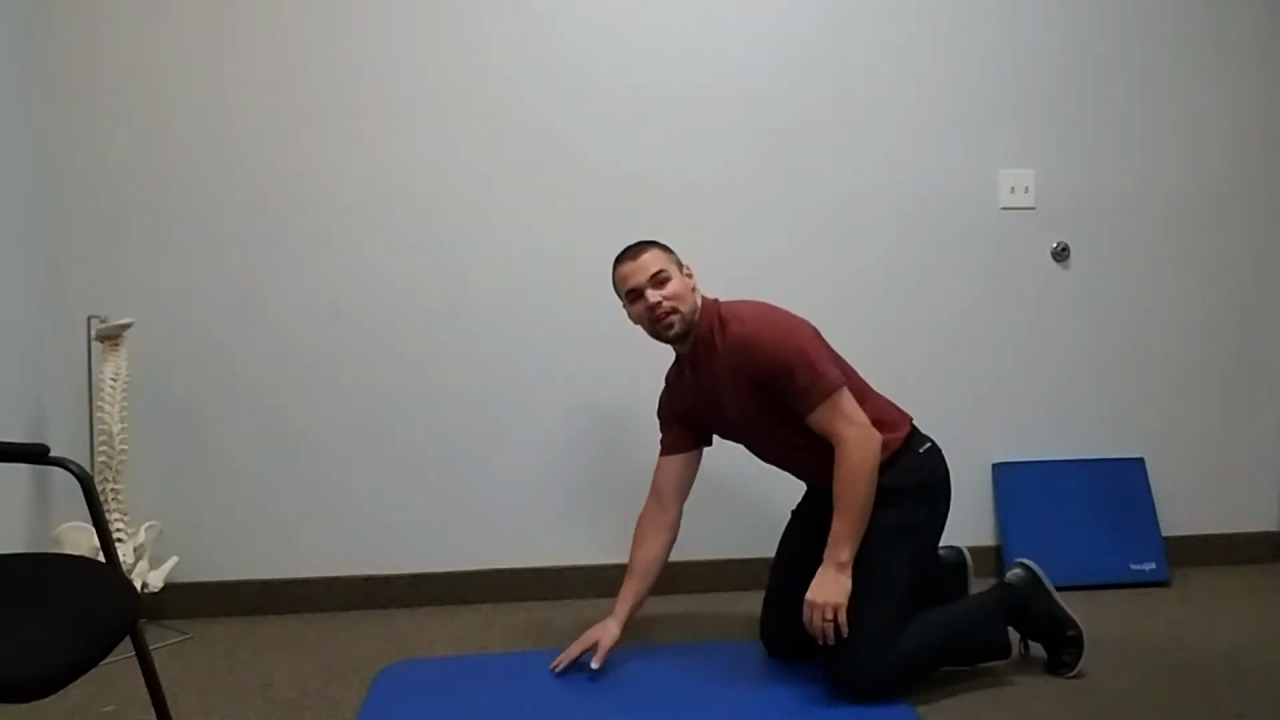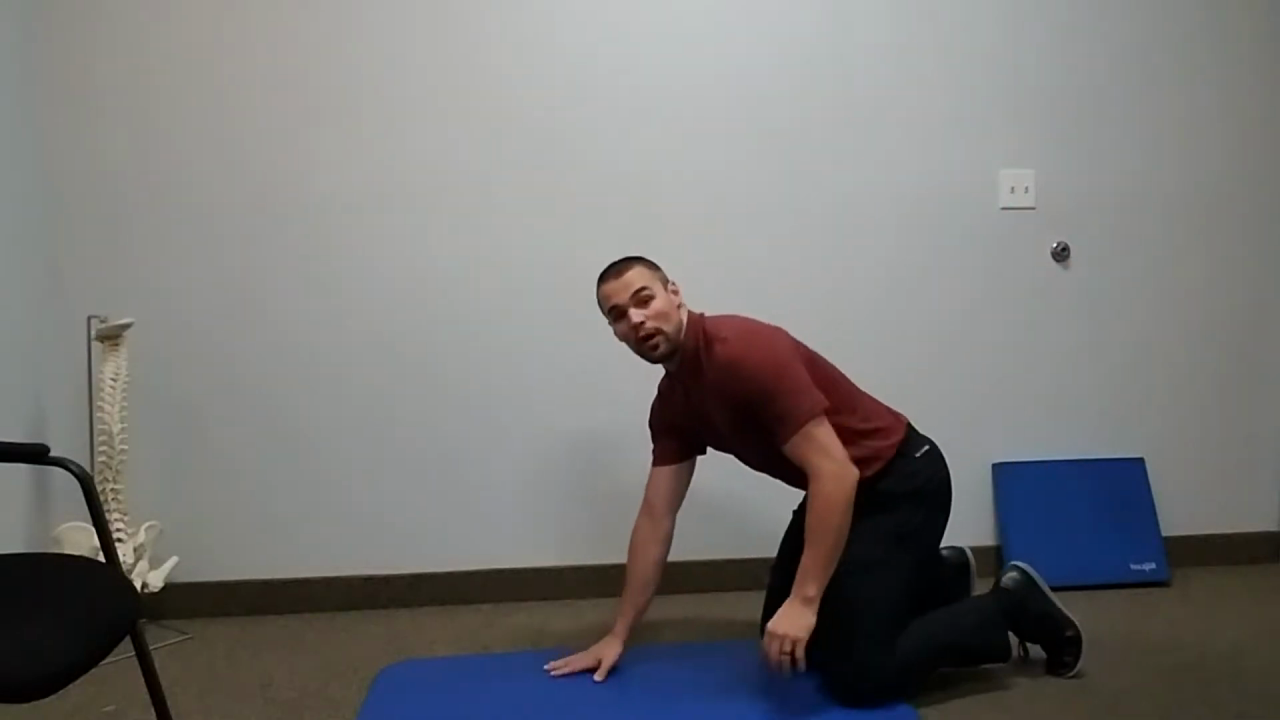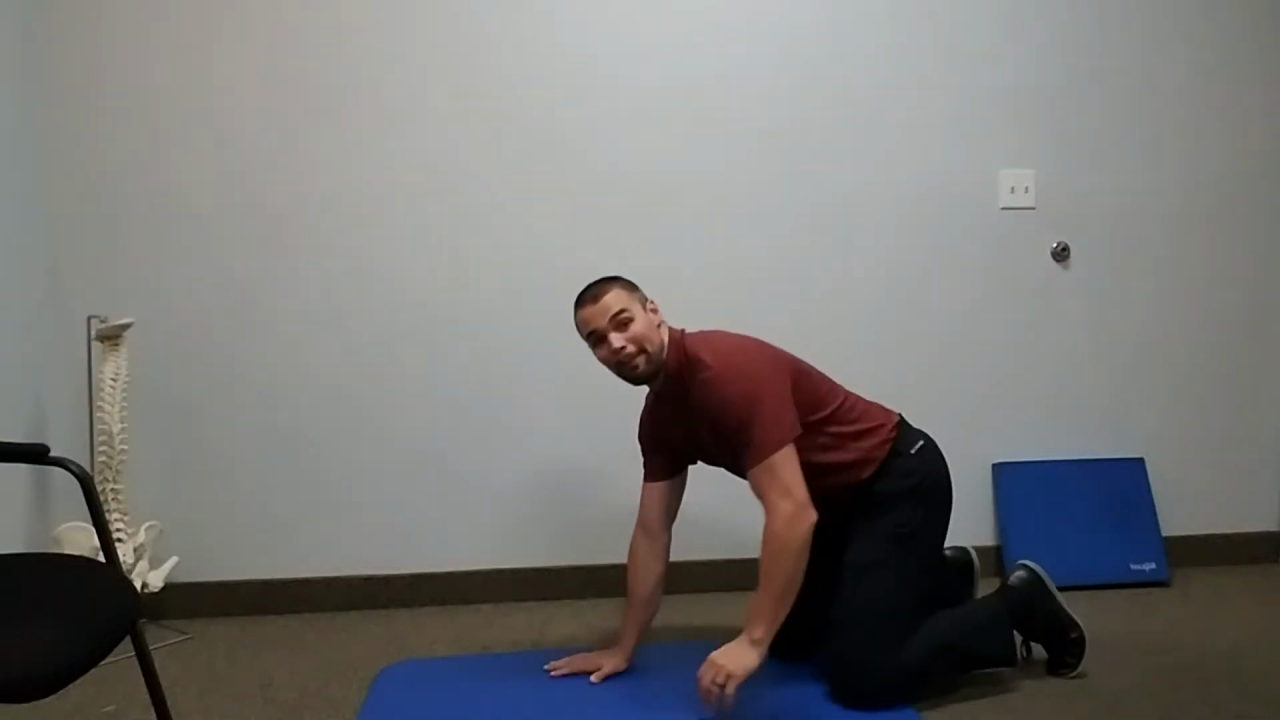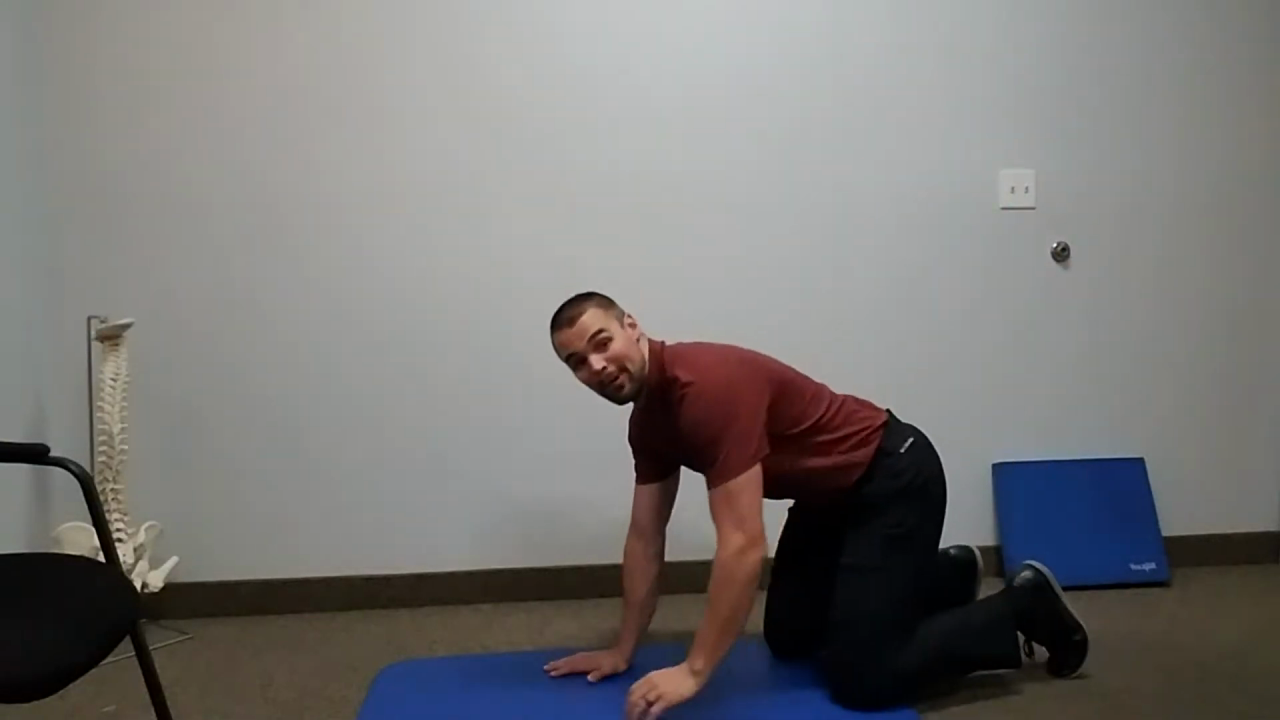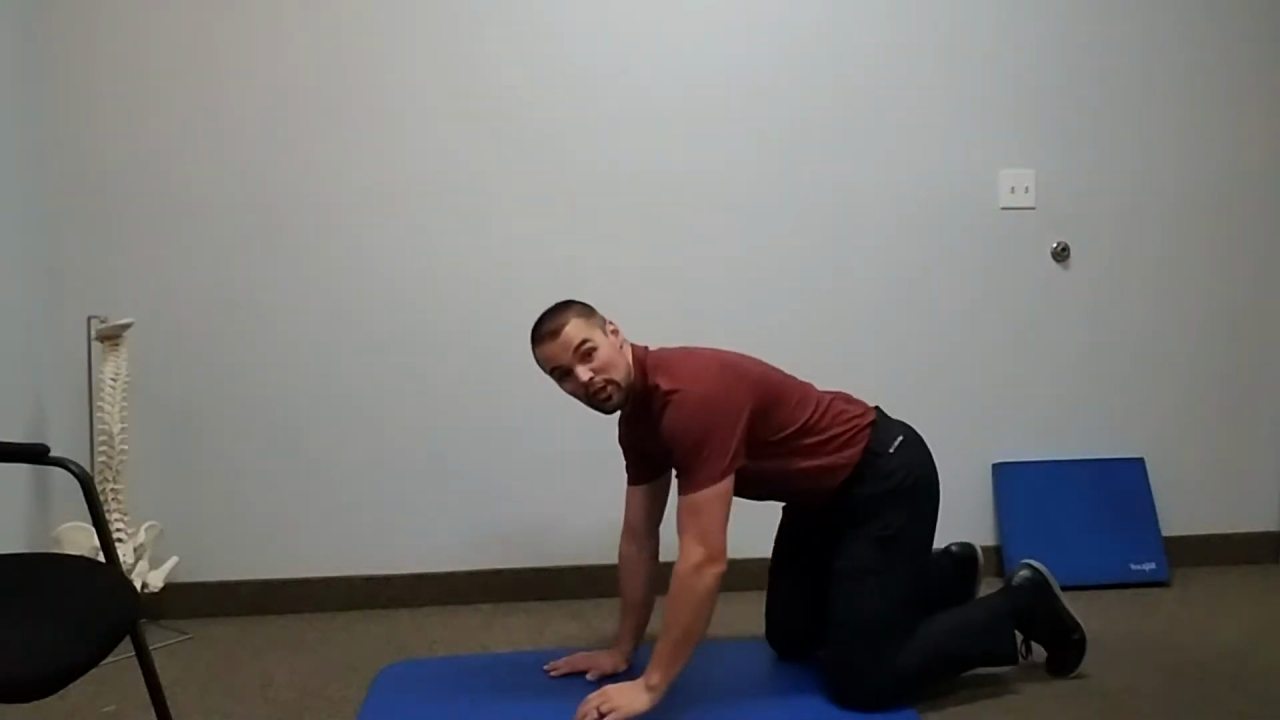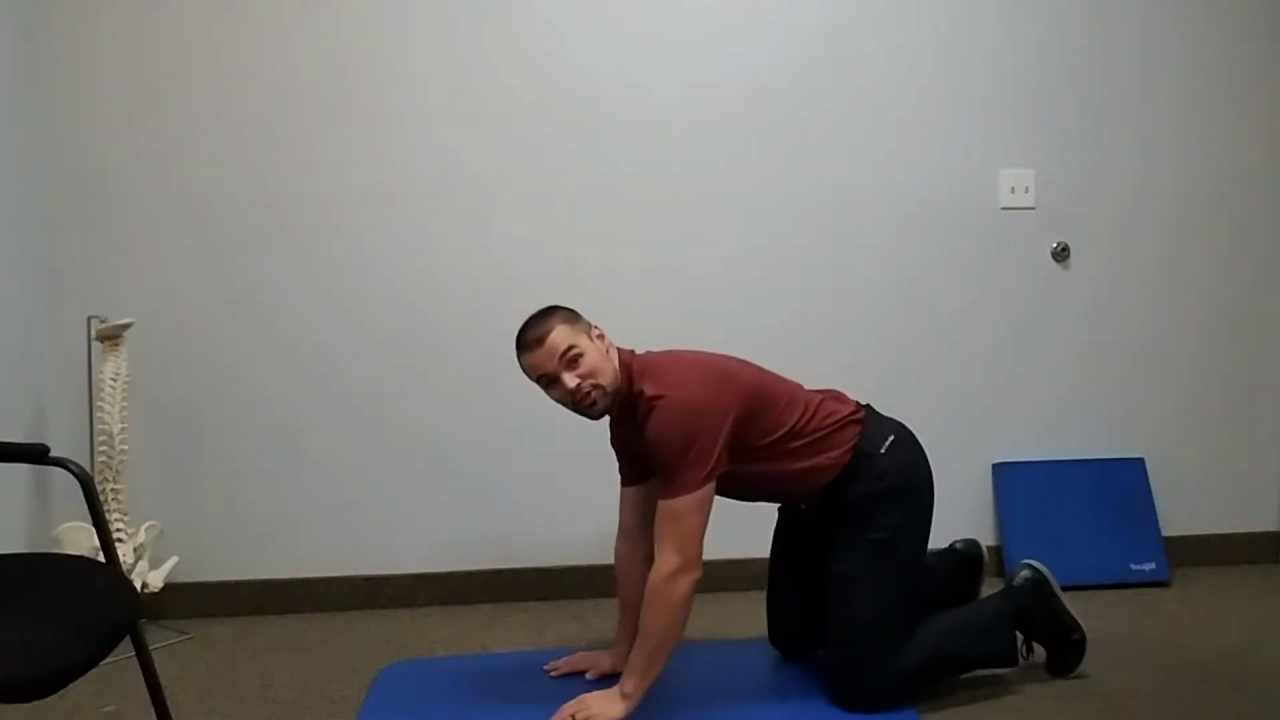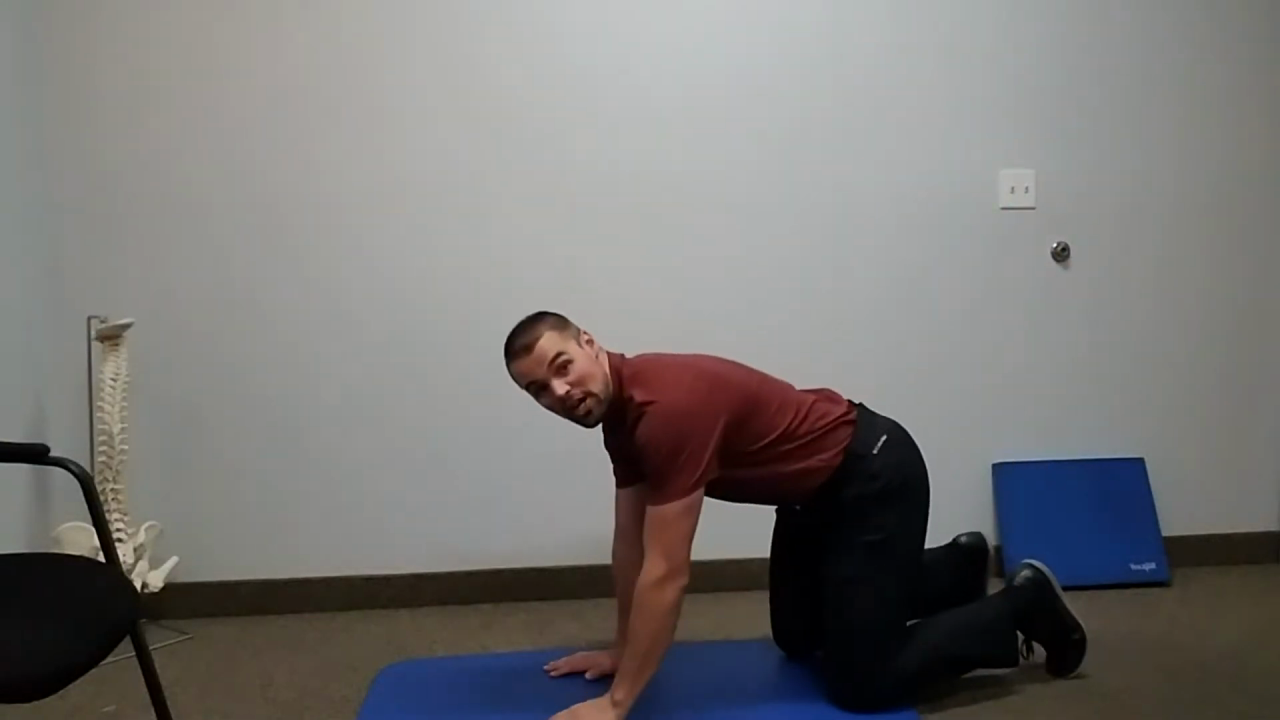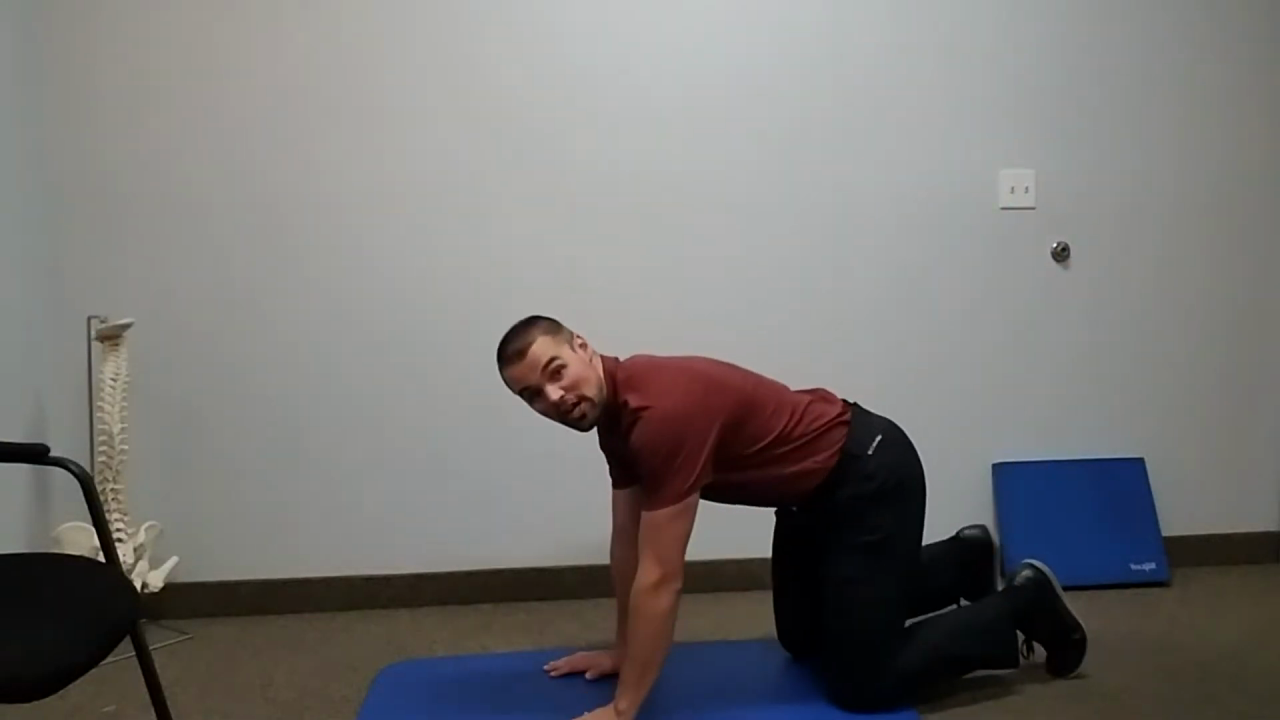
dt=0.1s
person 1, frame 1
left shoulder: (761, 335)
right shoulder: (681, 391)
left elbow: (859, 441)
right elbow: (663, 506)
left wrist: (838, 568)
right wrist: (616, 618)
left hip: (902, 479)
right hip: (835, 482)
left knee: (861, 670)
right knee: (783, 638)
left ankle: (1014, 601)
right ankle: (935, 576)
person 1, frame 2
left shoulder: (747, 353)
right shoulder: (672, 403)
left elbow: (834, 472)
right elbow: (655, 519)
left wrist: (803, 604)
right wrist: (617, 636)
left hip: (901, 484)
right hip: (836, 493)
left knee: (859, 676)
right knee: (782, 638)
left ankle: (1010, 606)
right ankle: (937, 578)
person 1, frame 3
left shoulder: (731, 374)
right shoulder: (660, 415)
left elbow: (794, 516)
right elbow: (651, 533)
left wrist: (751, 644)
right wrist: (623, 646)
left hip: (901, 481)
right hip: (839, 493)
left knee: (862, 676)
right knee: (790, 638)
left ankle: (1018, 605)
right ankle: (942, 577)
person 1, frame 4
left shoulder: (710, 388)
right shoulder: (647, 421)
left elbow: (743, 546)
right elbow: (645, 537)
left wrist: (694, 671)
right wrist: (622, 649)
left hip: (893, 483)
right hip: (828, 496)
right knee: (789, 640)
left ankle: (1021, 607)
right ankle: (944, 578)
person 1, frame 5
left shoulder: (692, 398)
right shoulder: (637, 418)
left elbow: (703, 561)
right elbow: (638, 540)
right wrist: (622, 649)
left hip: (885, 478)
right hip: (824, 488)
right knee: (791, 639)
left ankle: (1021, 606)
right ankle: (947, 575)
person 1, frame 6
left shoulder: (678, 404)
right shoulder: (628, 417)
left elbow: (678, 568)
right elbow: (633, 542)
right wrist: (621, 650)
left hip: (878, 478)
right hip: (818, 488)
right knee: (793, 639)
left ankle: (1021, 606)
right ankle: (949, 573)
person 1, frame 7
left shoulder: (667, 410)
right shoulder: (619, 413)
left elbow: (666, 575)
right elbow: (630, 543)
right wrist: (621, 651)
left hip: (873, 475)
right hip: (816, 484)
right knee: (799, 639)
left ankle: (1022, 606)
right ankle: (957, 568)
person 1, frame 8
left shoulder: (662, 414)
right shoulder: (615, 413)
left elbow: (659, 581)
right elbow: (626, 544)
right wrist: (621, 651)
left hip: (870, 476)
right hip: (815, 483)
right knee: (804, 638)
left ankle: (1023, 606)
right ankle: (962, 562)
